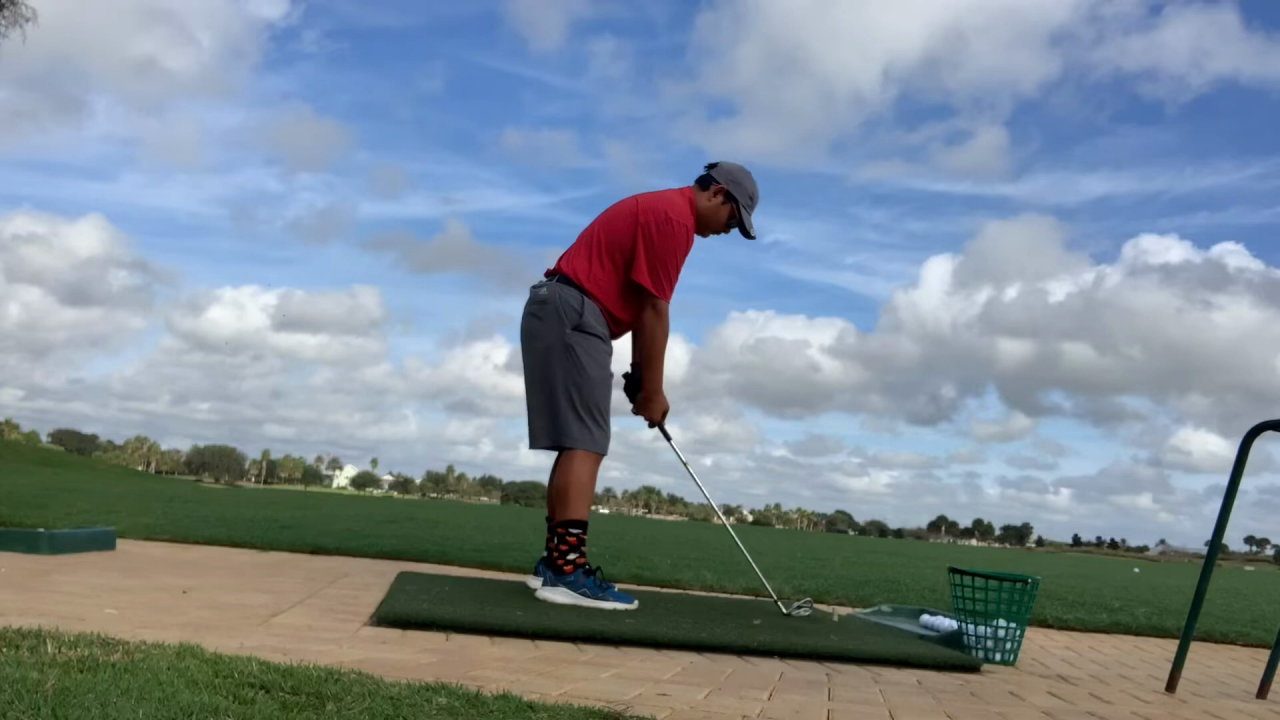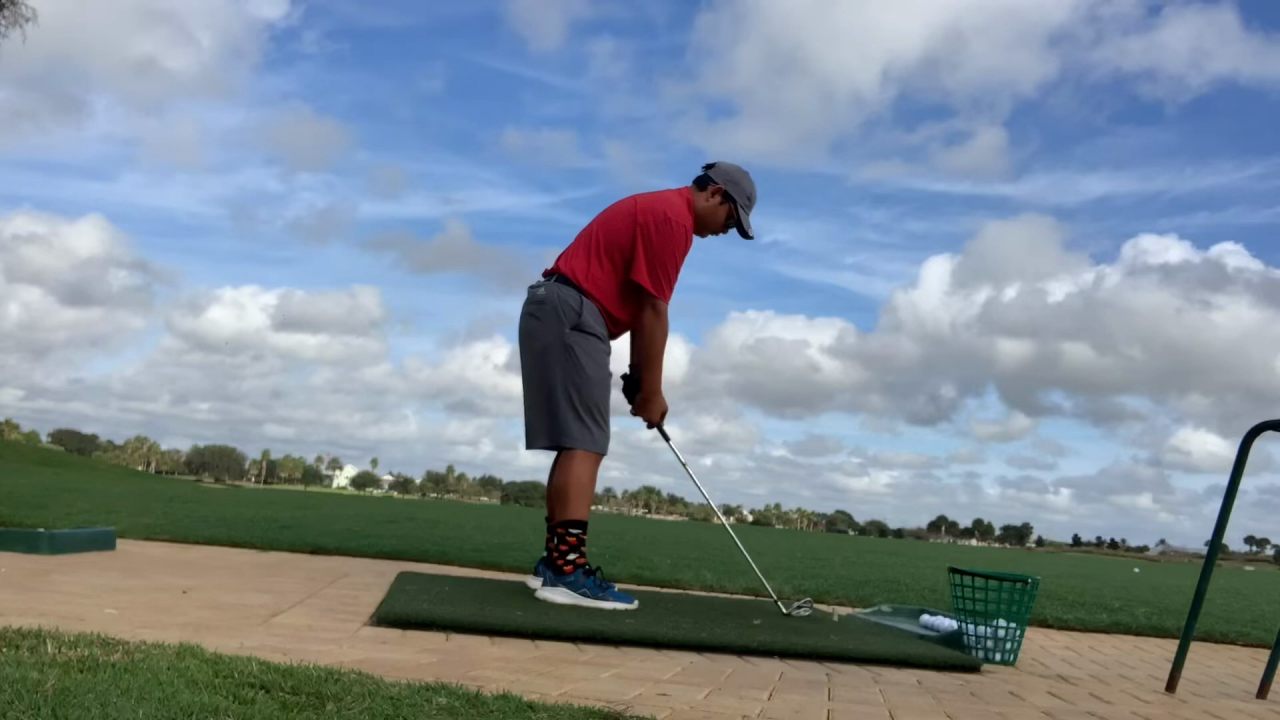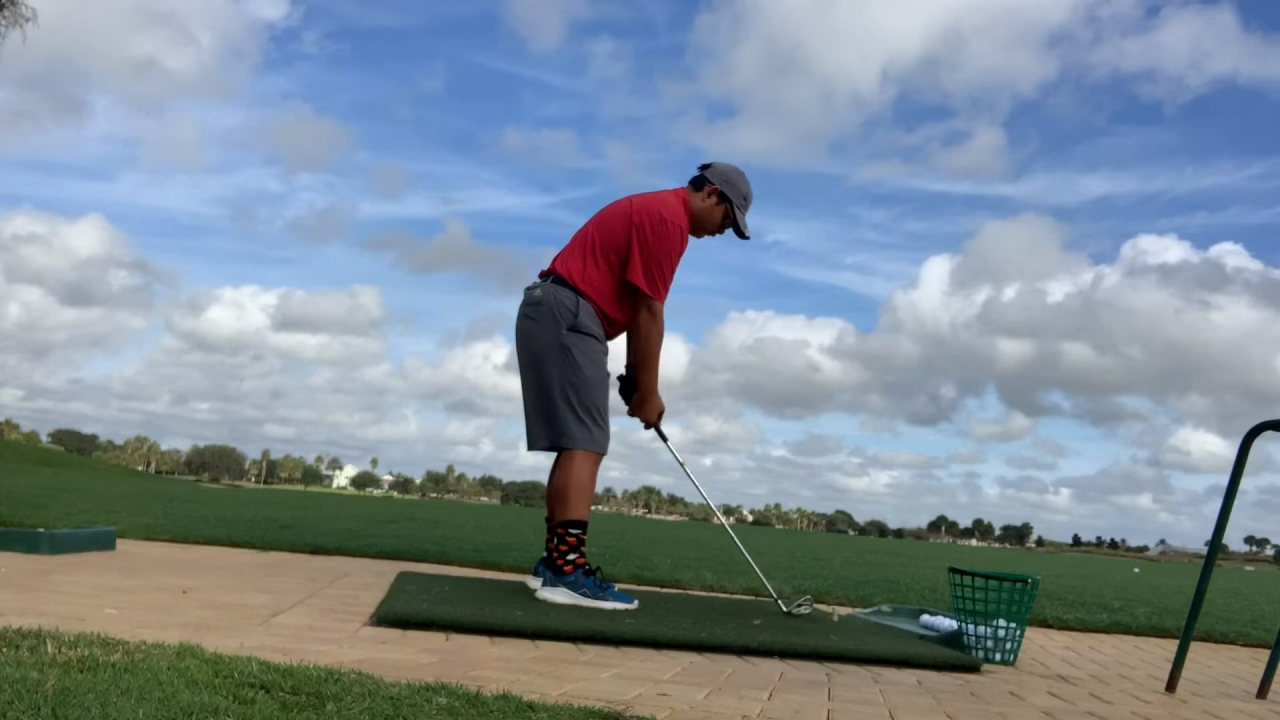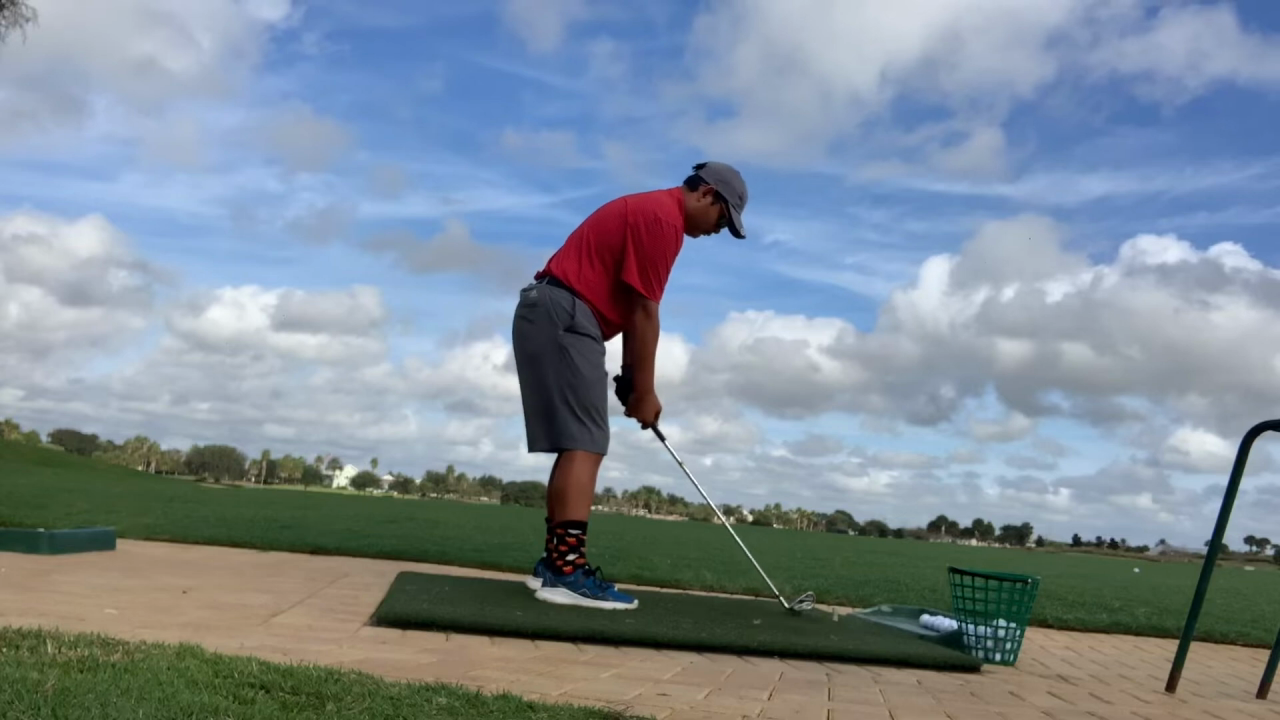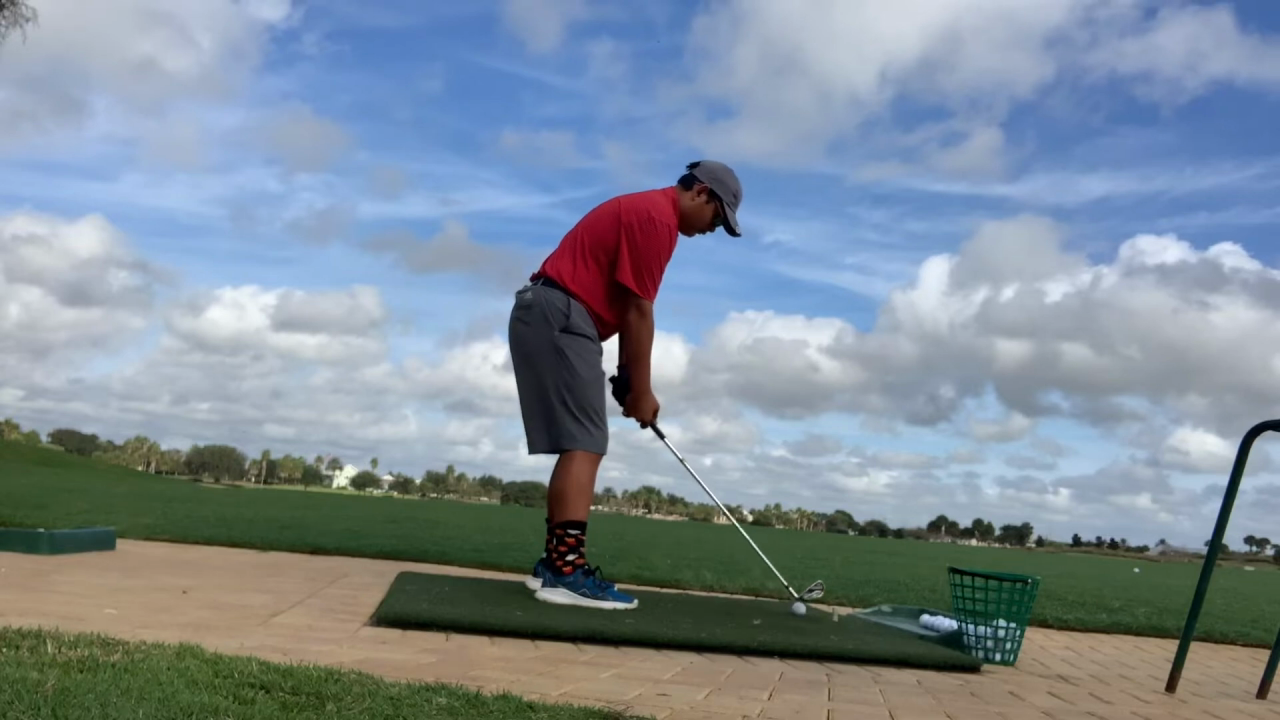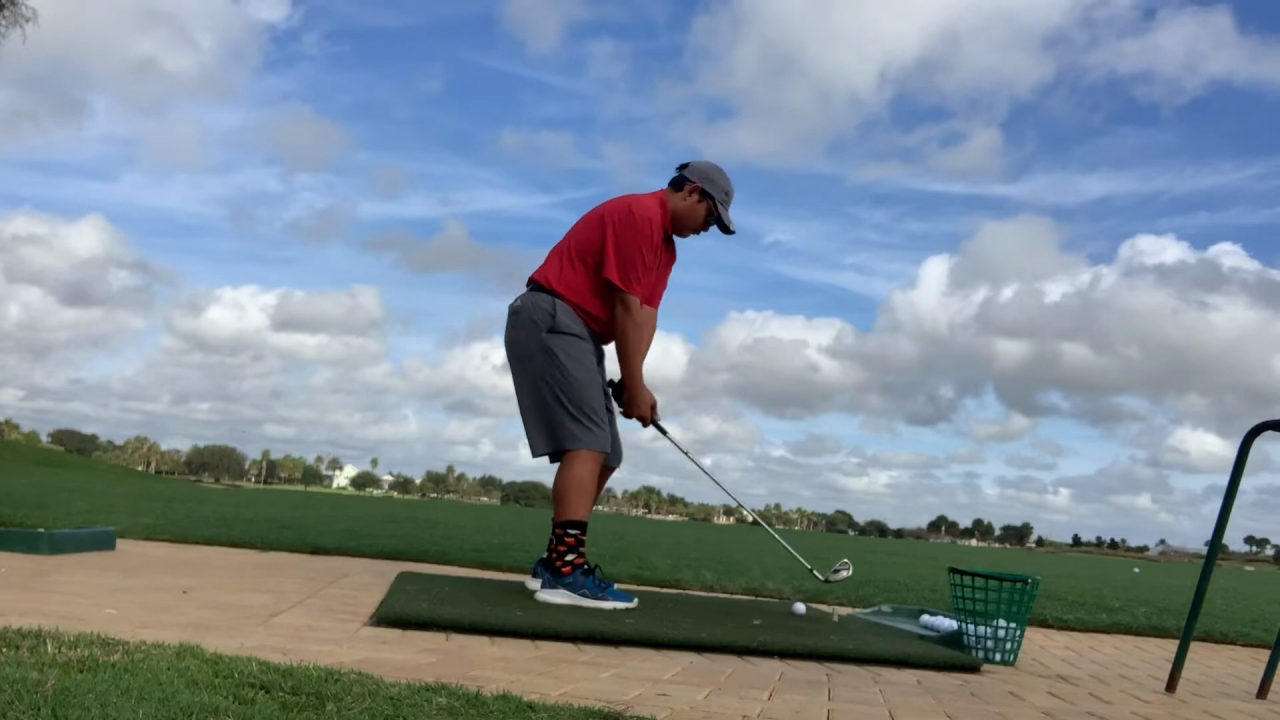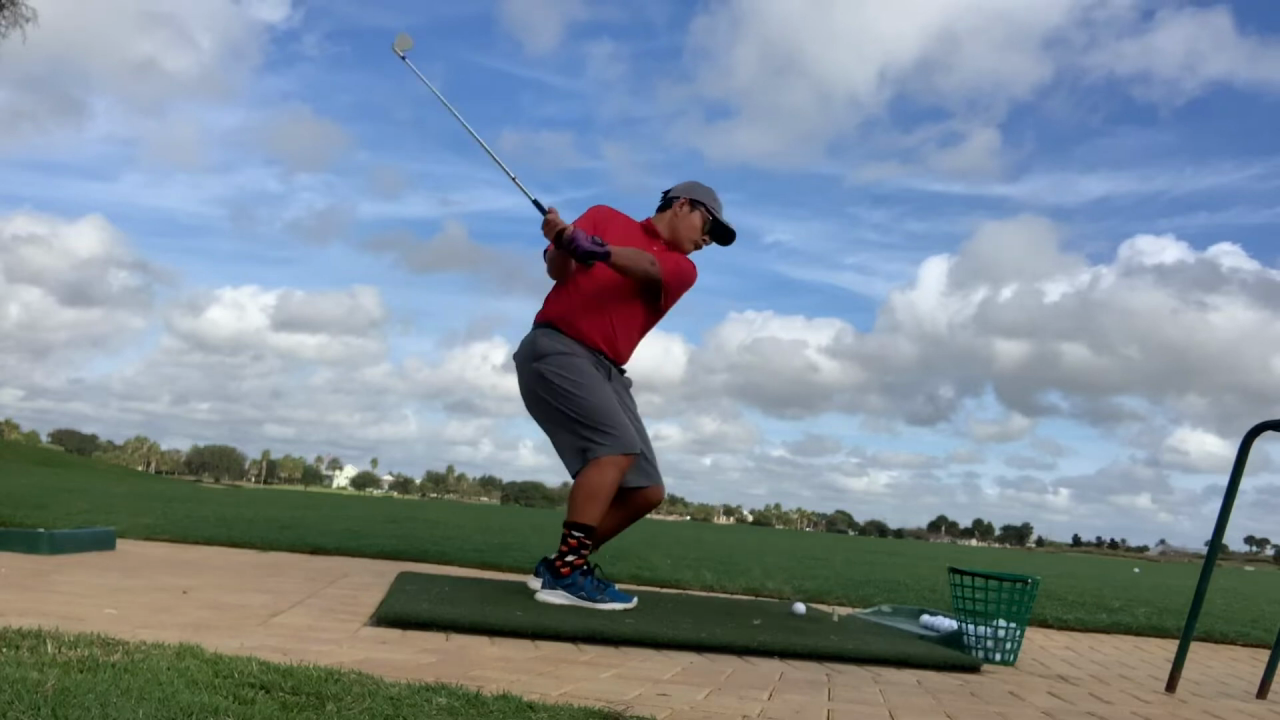
dt=0.3s
person 1, frame 1
left shoulder: (660, 209)
right shoulder: (674, 217)
left elbow: (640, 304)
right elbow: (653, 311)
left wrist: (640, 376)
right wrist: (653, 390)
left hip: (560, 314)
right hip: (572, 316)
left knee: (576, 442)
right knee: (585, 443)
left ankle: (556, 562)
right ankle: (569, 571)
person 1, frame 2
left shoulder: (659, 211)
right shoulder: (673, 218)
left elbow: (639, 307)
right elbow: (652, 312)
left wrist: (638, 379)
right wrist: (652, 391)
left hip: (557, 313)
right hip: (571, 316)
left knee: (575, 442)
right knee: (584, 443)
left ankle: (555, 561)
right ankle: (569, 571)
person 1, frame 3
left shoulder: (654, 210)
right shoulder: (669, 218)
left elbow: (635, 307)
right elbow: (649, 312)
left wrist: (634, 376)
right wrist: (648, 391)
left hip: (553, 314)
right hip: (567, 316)
left knee: (576, 443)
right knee: (585, 443)
left ankle: (555, 563)
right ankle: (567, 570)
person 1, frame 4
left shoulder: (652, 212)
right shoulder: (663, 218)
left elbow: (632, 307)
right elbow: (644, 312)
left wrist: (630, 376)
right wrist: (645, 391)
left hip: (551, 315)
right hip: (564, 317)
left knee: (576, 443)
right knee: (585, 443)
left ankle: (555, 562)
right ankle: (568, 570)
person 1, frame 5
left shoulder: (649, 214)
right shoulder: (656, 217)
left elbow: (630, 307)
right elbow: (638, 311)
left wrist: (627, 374)
right wrist: (642, 389)
left hip: (551, 318)
right hip: (558, 316)
left knee: (579, 444)
right knee: (584, 444)
left ankle: (555, 562)
right ankle: (566, 571)
person 1, frame 6
left shoulder: (665, 244)
right shoulder: (638, 214)
left elbow: (645, 312)
right elbow: (625, 306)
left wrist: (630, 377)
right wrist: (635, 386)
left hip: (570, 332)
right hip: (550, 321)
left knee: (604, 456)
right knee: (588, 444)
left ankle: (556, 563)
right ankle: (566, 571)
person 1, frame 7
left shoulder: (681, 270)
right shoulder: (605, 219)
left elbow: (645, 267)
right elbow: (558, 266)
left wrist: (598, 249)
right wrist: (560, 235)
left hip: (605, 371)
right hip: (554, 352)
left knee: (647, 491)
right knee: (618, 449)
left ankle: (563, 565)
right ankle: (567, 574)
